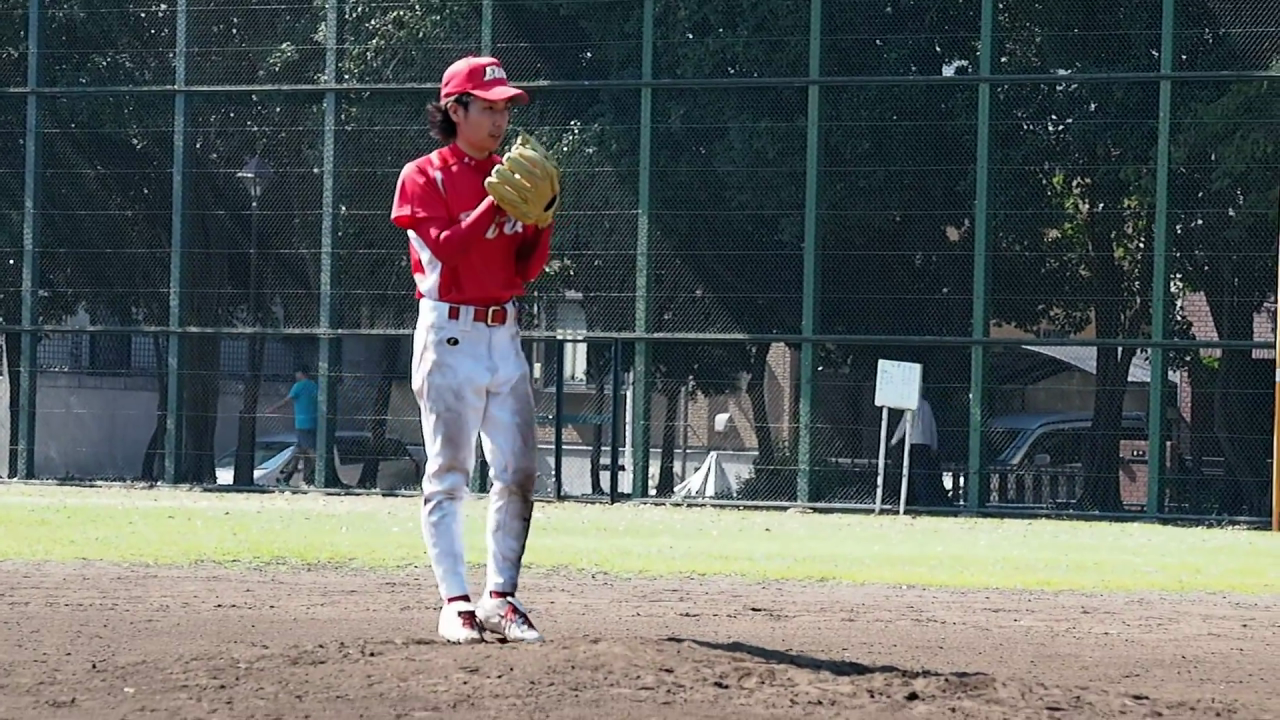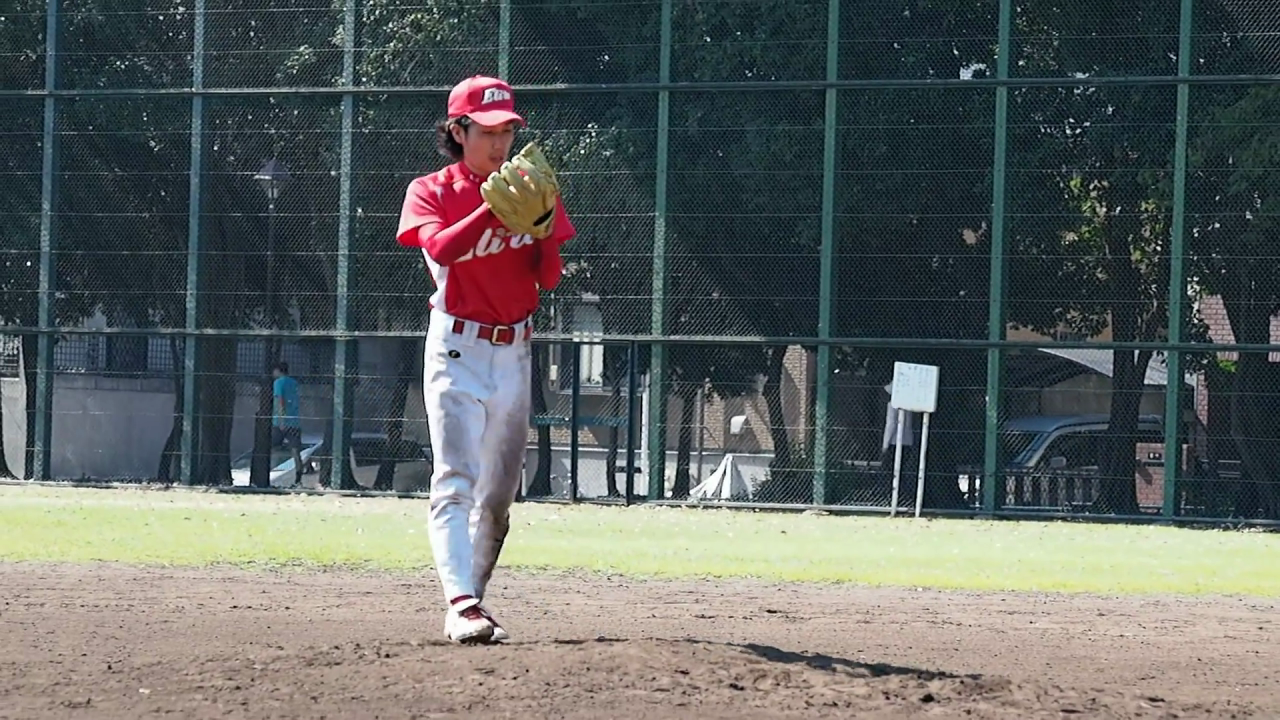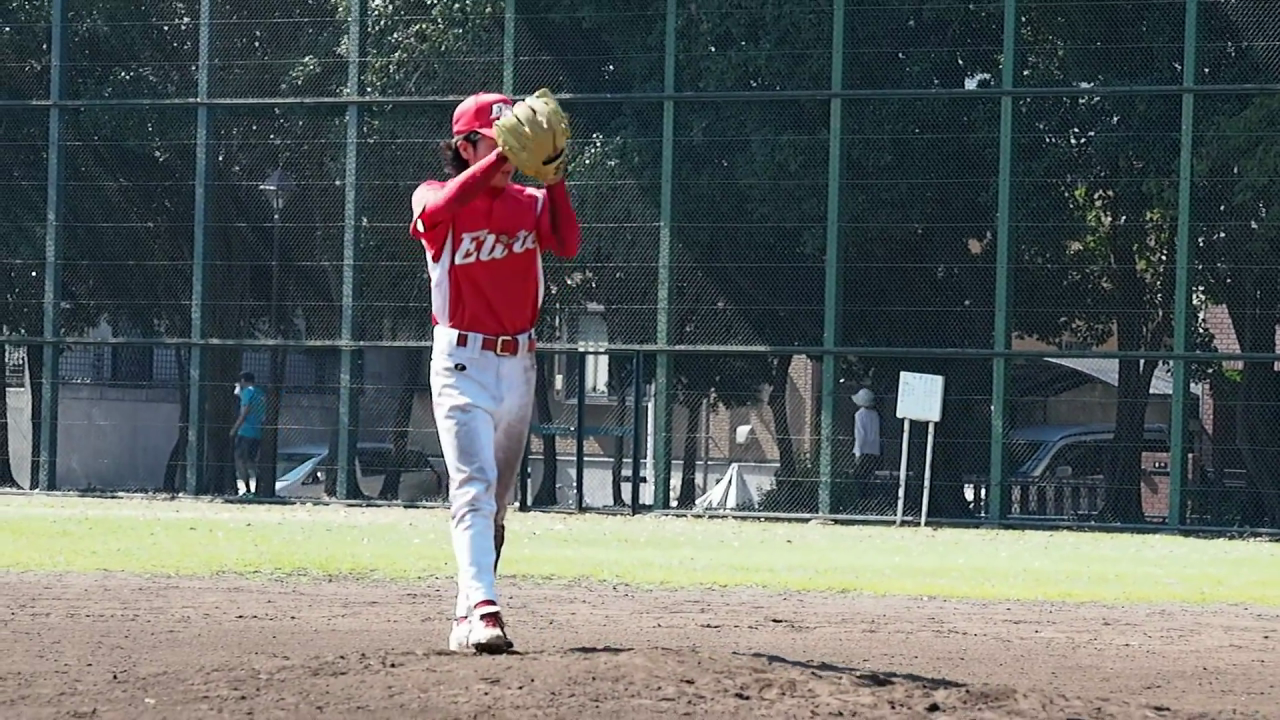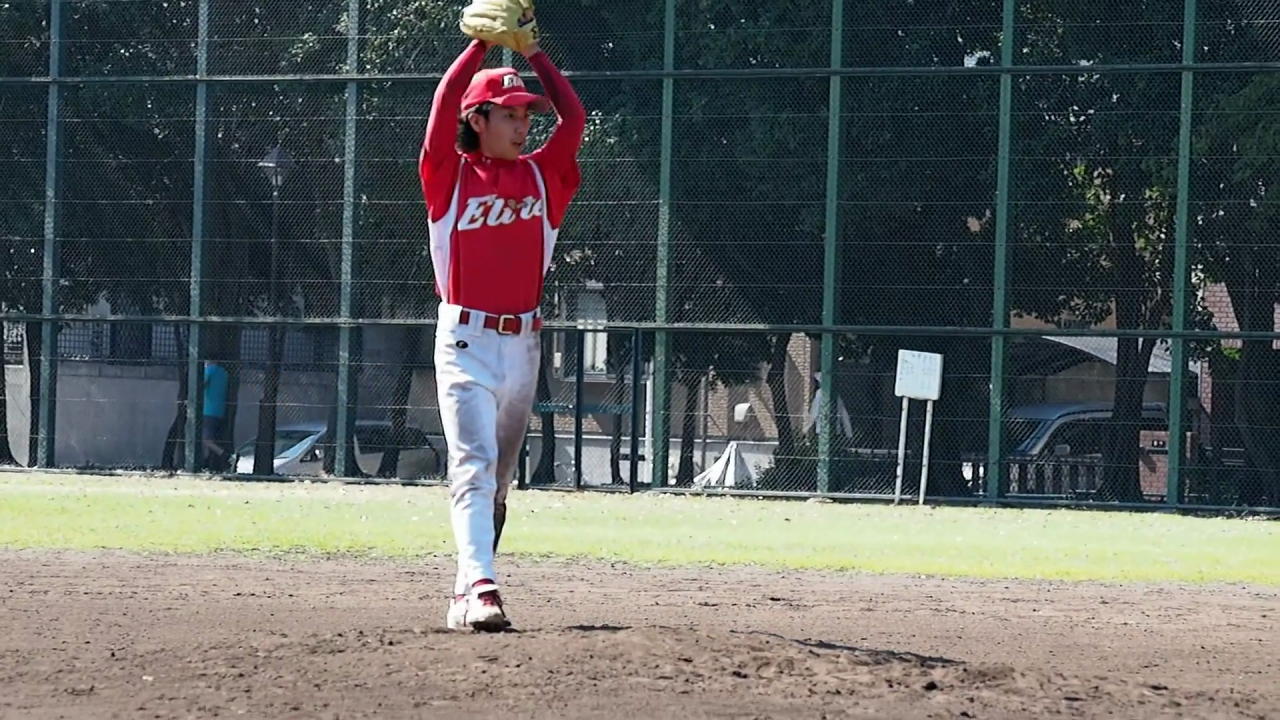
dt=0.4s
person 1, frame 1
right shoulder: (423, 176)
left elbow: (526, 271)
right elbow: (447, 249)
left wrist: (543, 219)
right wrist: (497, 200)
left hip: (504, 334)
right hip: (450, 335)
left knee: (519, 471)
right knee: (448, 475)
left ankle: (501, 597)
right ankle: (456, 603)
person 1, frame 2
left shoulder: (532, 191)
right shoulder: (429, 191)
left elbow: (549, 278)
right elbow: (440, 249)
left wrist: (543, 228)
right wrist: (494, 204)
left hip: (513, 351)
right hip: (457, 349)
left knee: (498, 494)
right knee: (455, 482)
left ankle: (473, 597)
right ankle: (461, 603)
person 1, frame 3
left shoulder: (530, 202)
right shoulder: (436, 200)
left elbow: (566, 244)
right elbow: (440, 207)
left wrist: (551, 176)
right wrist: (498, 146)
left hip: (518, 363)
right hip: (461, 362)
left knee: (496, 501)
right knee: (473, 489)
left ankle: (467, 615)
right ankle: (483, 610)
person 1, frame 4
left shoulder: (541, 174)
right shoulder: (450, 174)
left elbow: (574, 116)
right elbow: (444, 106)
left wrist: (531, 50)
right wrist: (481, 42)
left hip: (523, 342)
right hip: (465, 341)
left knee: (498, 479)
right knee: (473, 467)
left ankle: (467, 593)
right ankle: (480, 589)
